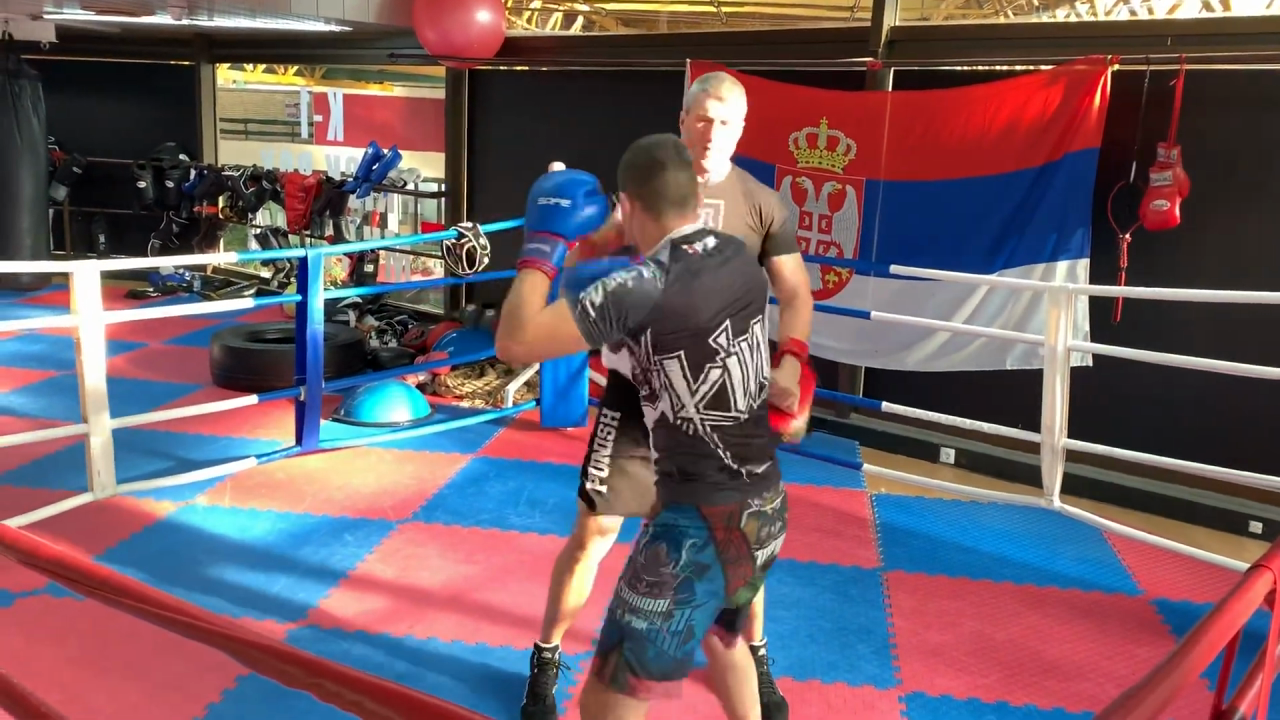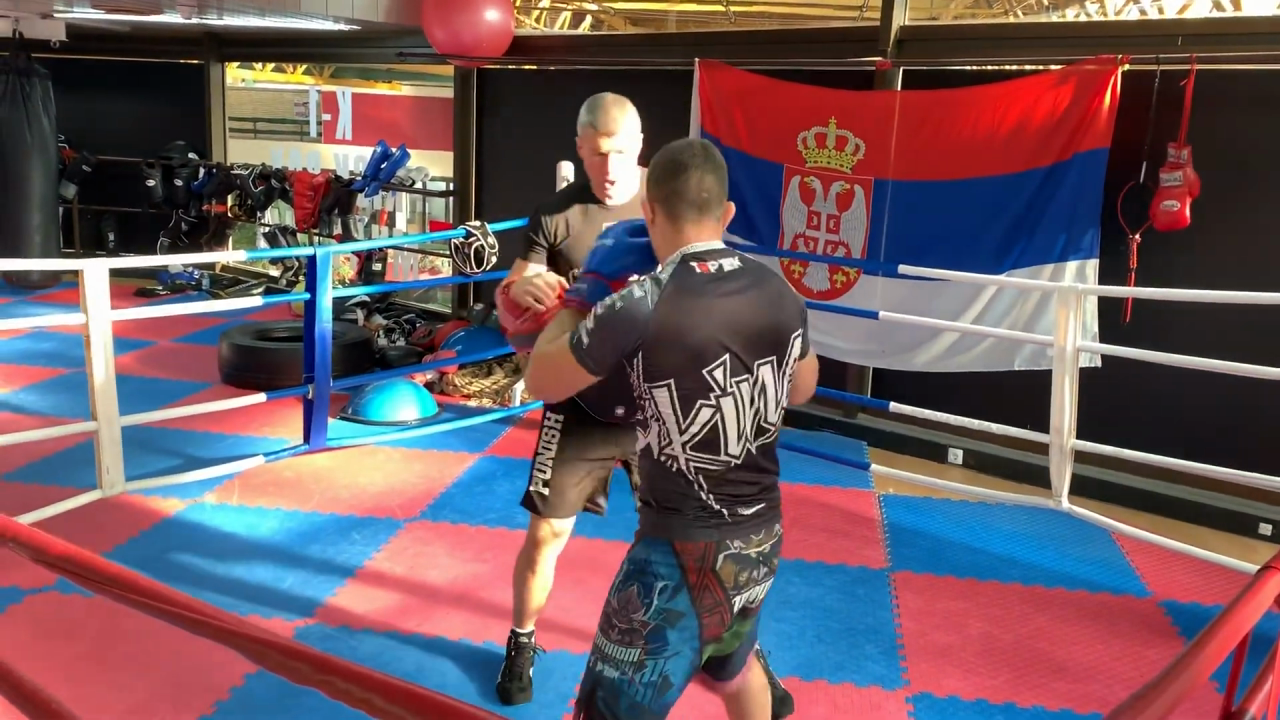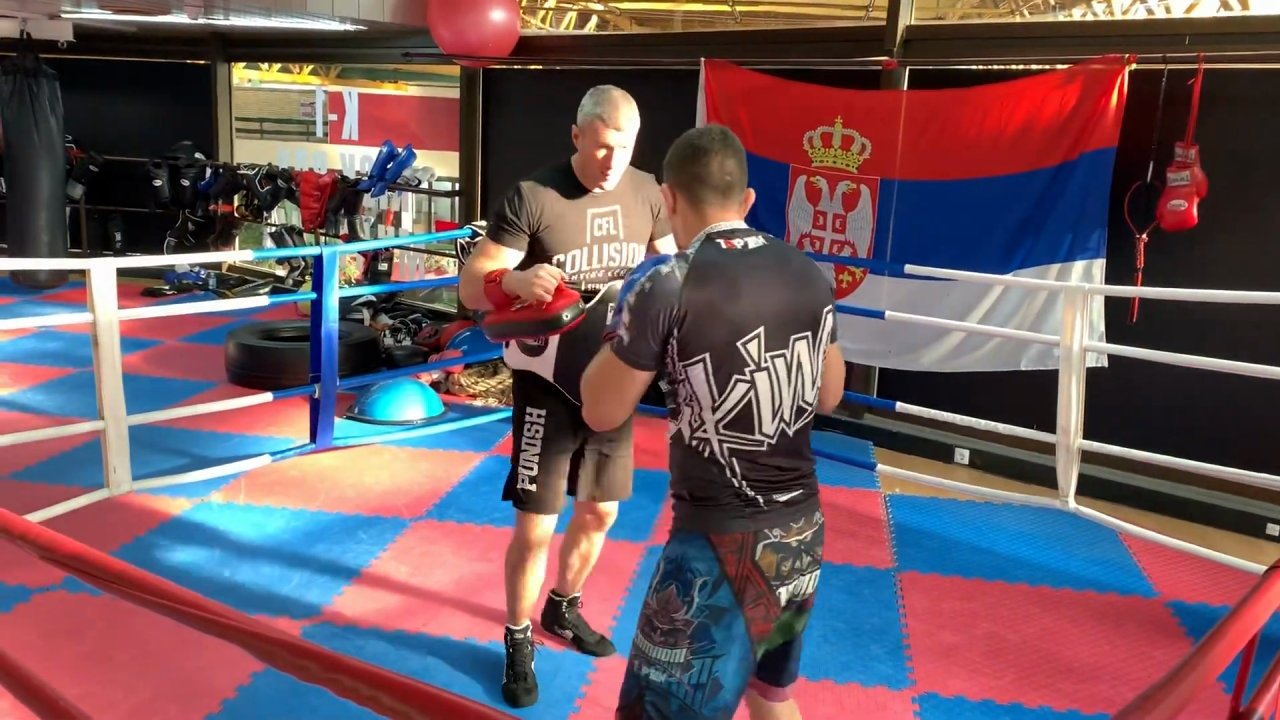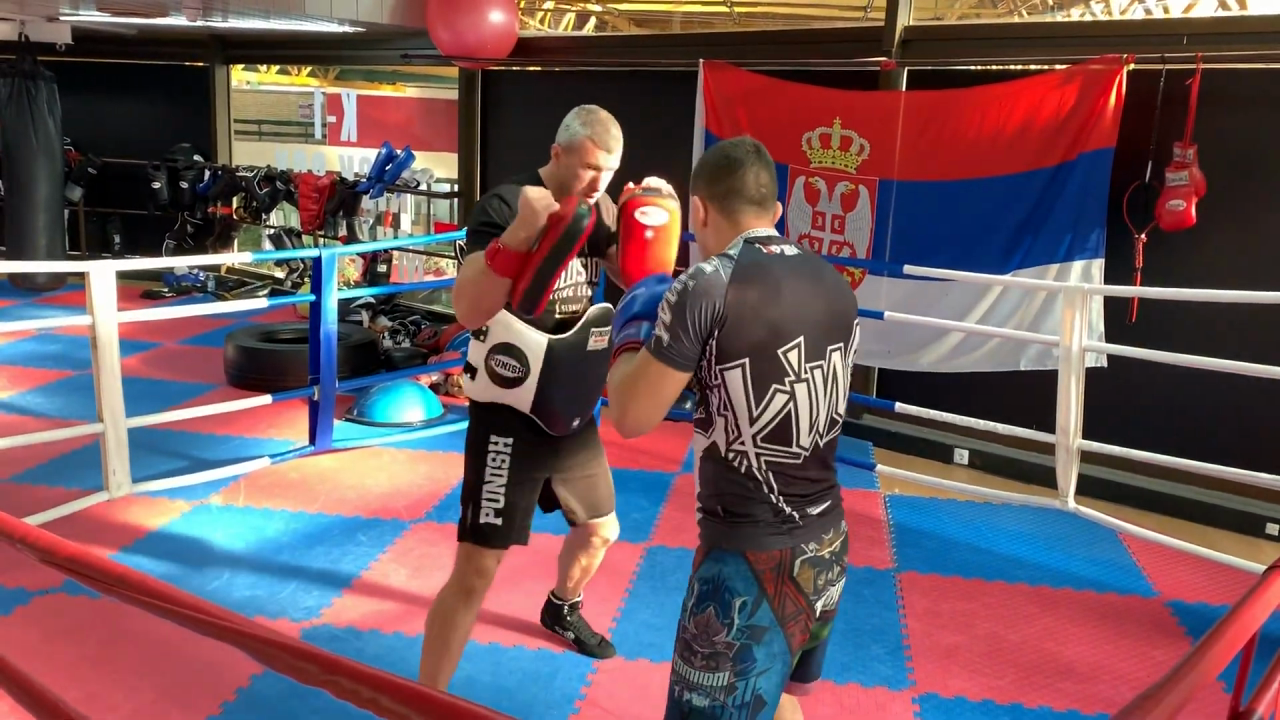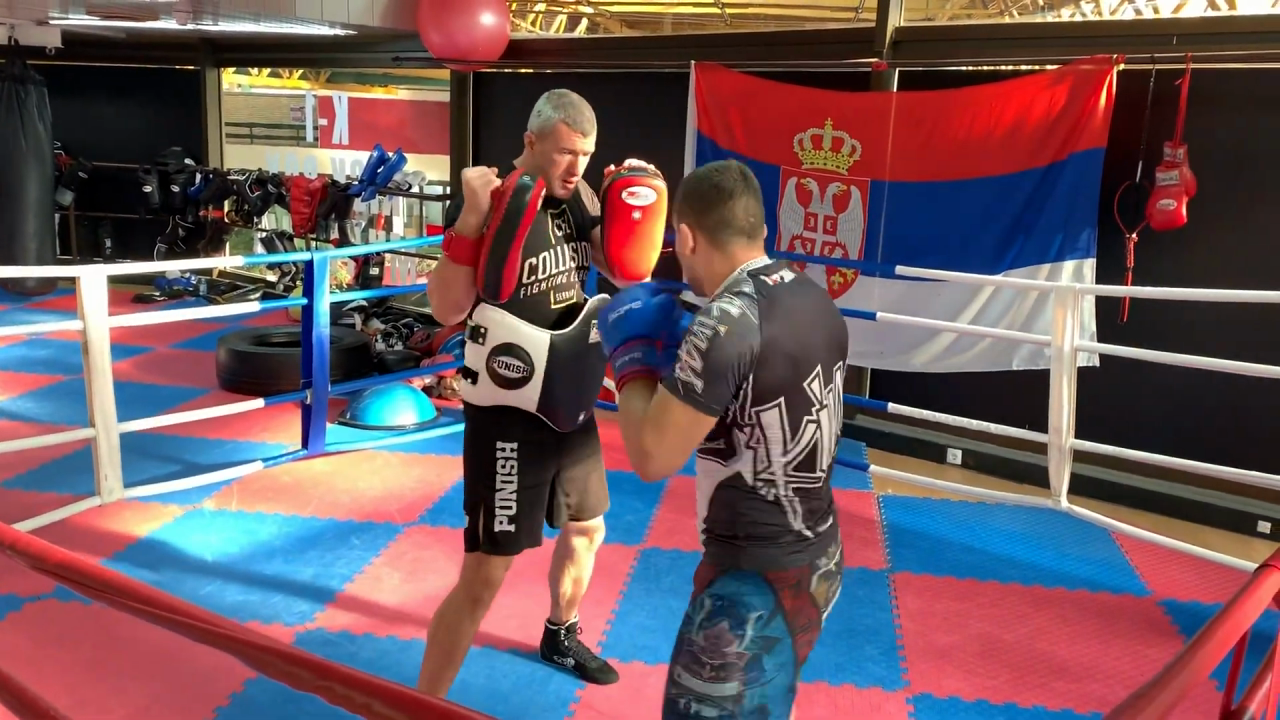
dt=0.4s
person 1, frame 1
left shoulder: (763, 204)
left elbow: (795, 295)
left wrist: (789, 363)
right hip: (639, 393)
right knee: (593, 531)
left ankle: (754, 656)
right ankle: (546, 659)
person 1, frame 2
right shoulder: (556, 215)
right elbow: (513, 307)
right wrist: (518, 290)
right hip: (581, 402)
right knee: (546, 531)
right ankle: (521, 644)
person 1, frame 3
left shoulder: (646, 194)
right shoulder: (531, 196)
right elbow: (471, 287)
right wrist: (514, 281)
right hip: (549, 387)
left knee: (600, 511)
right knee: (535, 530)
left ankle: (562, 606)
right ankle: (518, 641)
person 1, frame 4
left shoulder: (603, 209)
right shoulder: (503, 206)
right elbow: (469, 311)
right wrist: (519, 234)
right hip: (509, 416)
left knee: (601, 528)
right knee: (477, 569)
left ankle: (562, 608)
person 1, frame 5
left shoulder: (580, 198)
right shoulder: (490, 204)
right elbow: (447, 310)
right wrist: (471, 218)
left hip: (570, 408)
right hip: (508, 418)
left knee: (586, 531)
right knee: (485, 575)
left ankle: (561, 636)
person 2, frame 1
left shoulder: (642, 287)
right shoulder: (742, 260)
left elbow: (514, 343)
left wrist: (543, 246)
left hip: (700, 519)
right hip: (762, 506)
right knee: (720, 633)
person 2, frame 2
left shoulder: (640, 306)
right shoulder: (780, 295)
left elbow: (542, 382)
left wrist: (589, 285)
left hip: (681, 553)
right hip: (759, 538)
right knee: (729, 663)
person 2, frame 3
left shoulder: (667, 284)
right shoulder: (807, 276)
left elbow: (601, 412)
left wrist: (627, 319)
left hip: (720, 547)
right hip: (800, 532)
person 2, frame 4
left shoulder: (706, 284)
right shoulder: (834, 286)
left elbow: (631, 417)
left wrist: (630, 332)
left hip: (751, 561)
right hip: (824, 544)
person 2, frame 5
left shoulder: (727, 322)
right shoulder: (816, 301)
left elbow: (653, 457)
left wrist: (632, 355)
right wrist: (685, 346)
left hip: (757, 578)
right hip: (810, 557)
